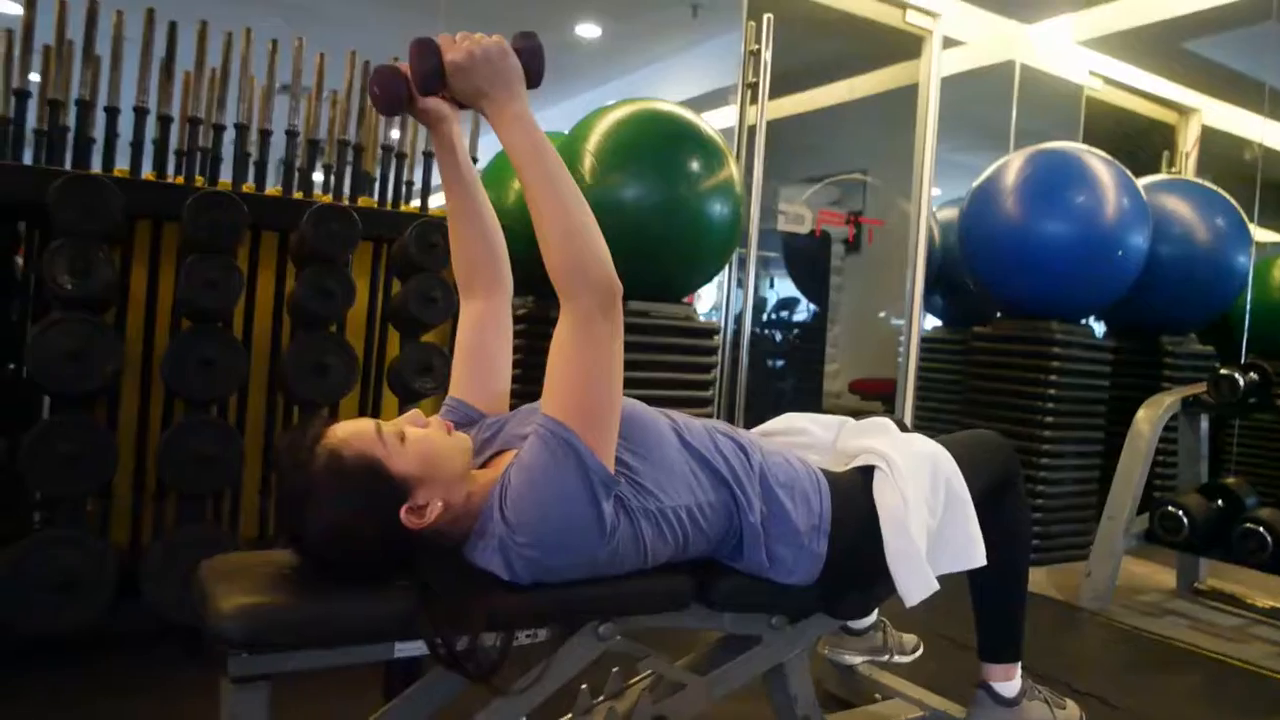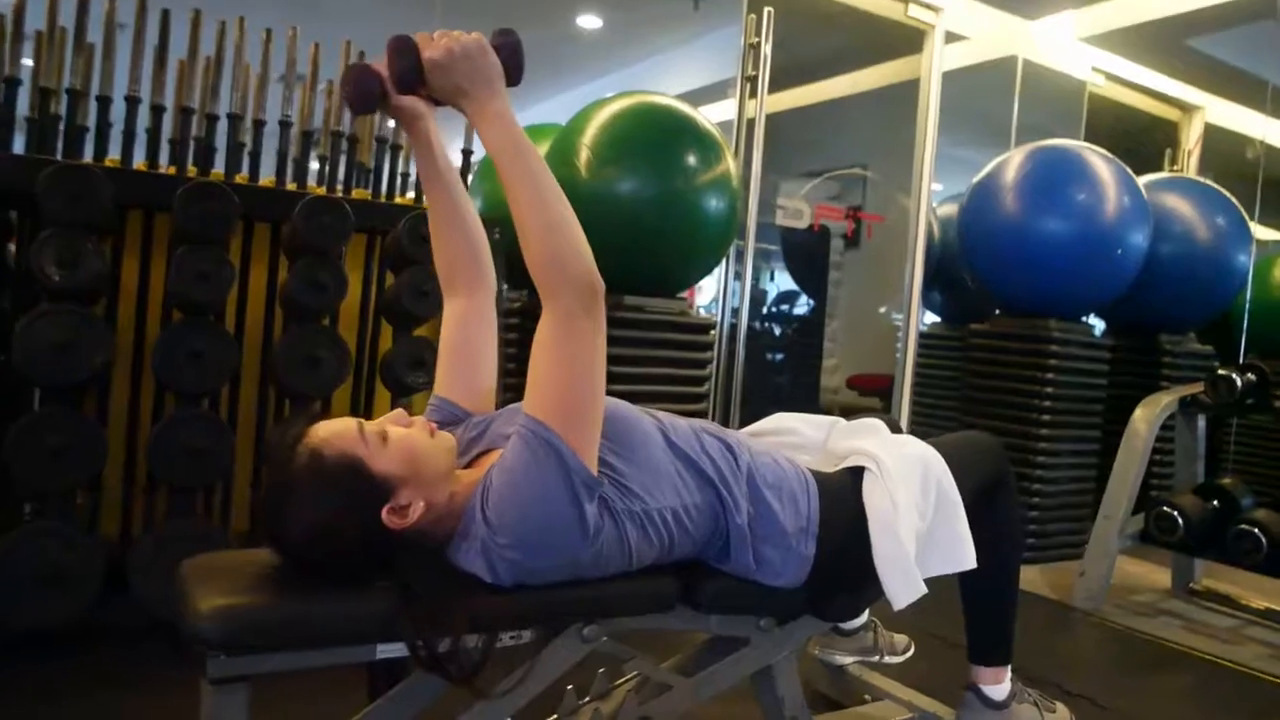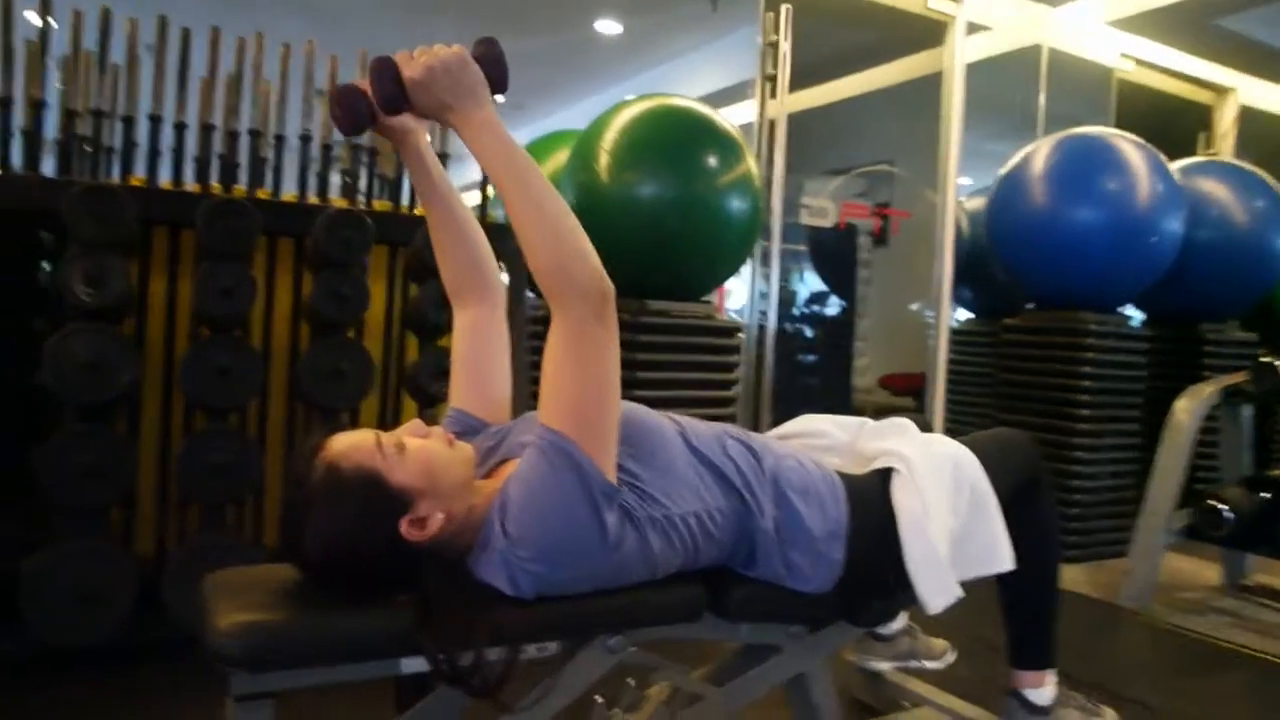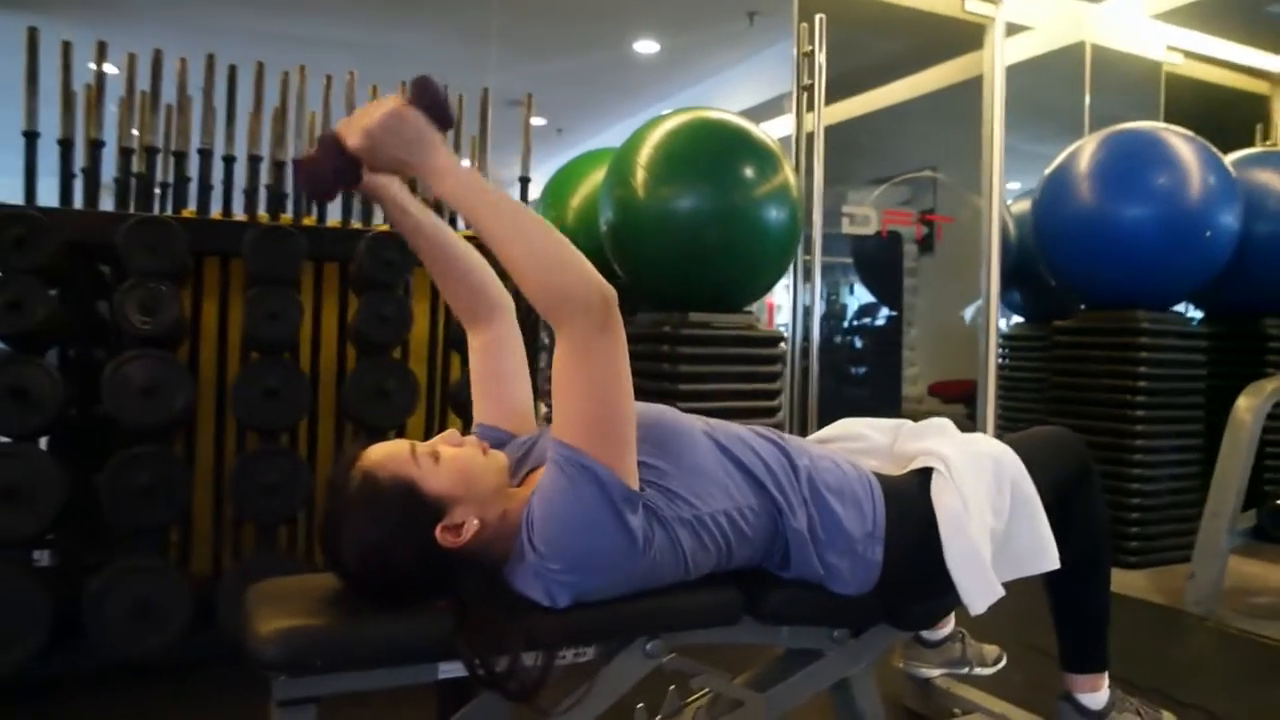
dt=0.3s
person 1, frame 1
left shoulder: (470, 446)
right shoulder: (543, 518)
left elbow: (485, 294)
right elbow: (595, 298)
left wrist: (446, 136)
right wrist: (507, 109)
right hip: (807, 531)
right knee: (992, 458)
left ankle: (856, 627)
person 1, frame 2
left shoulder: (454, 447)
right shoulder: (527, 520)
left elbow: (470, 289)
right elbow: (577, 294)
left wrist: (422, 133)
right wrist: (487, 106)
right hip: (794, 531)
left knee: (853, 436)
right knee: (984, 460)
left ankle: (846, 626)
person 1, frame 3
left shoulder: (473, 459)
right shoulder: (545, 529)
left elbow: (479, 300)
right elbow: (585, 302)
left wrist: (415, 152)
right wrist: (474, 118)
right hip: (822, 535)
left knee: (886, 436)
right knee: (1015, 459)
left ankle: (884, 630)
person 1, frame 4
left shoulder: (512, 473)
right shoulder: (570, 538)
left elbow: (489, 310)
right elbow: (589, 309)
left wrist: (395, 194)
right wrist: (430, 158)
right hip: (862, 535)
left knee: (932, 442)
right knee: (1064, 457)
left ankle: (933, 639)
